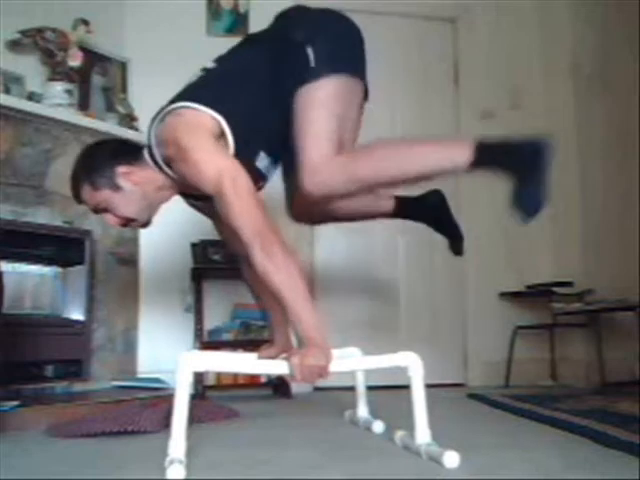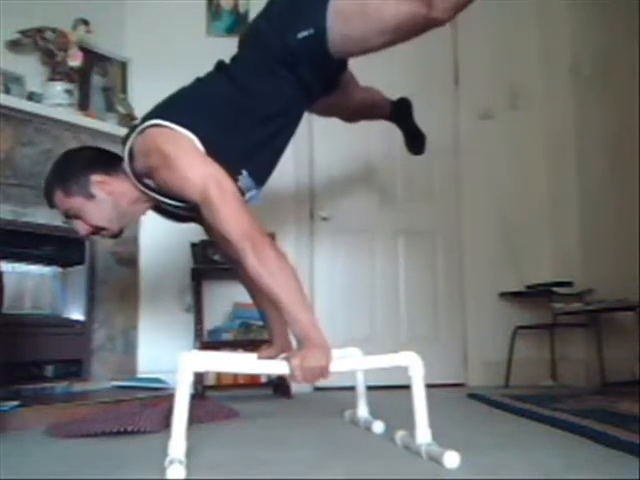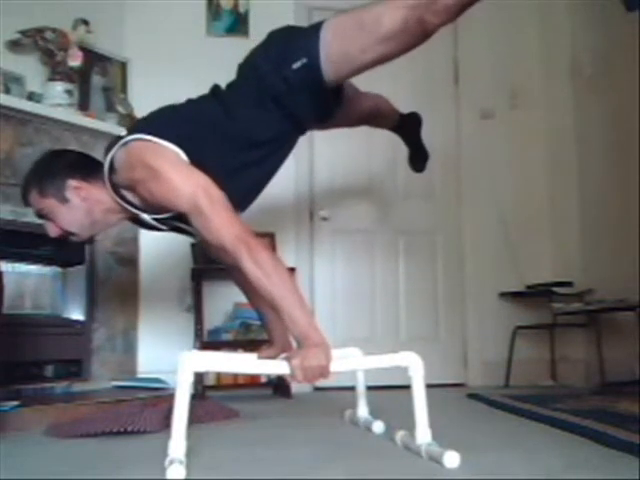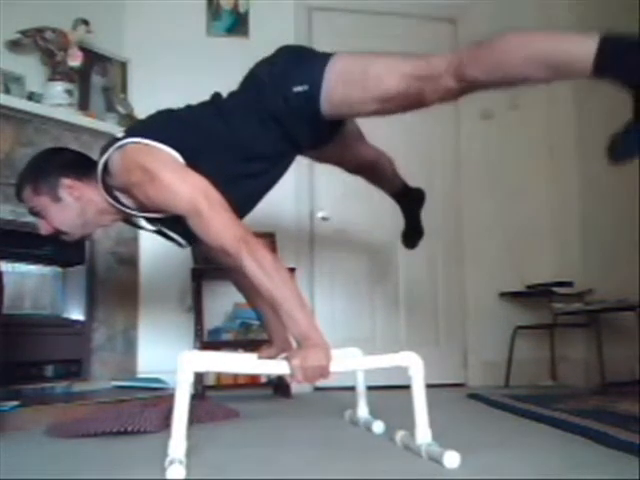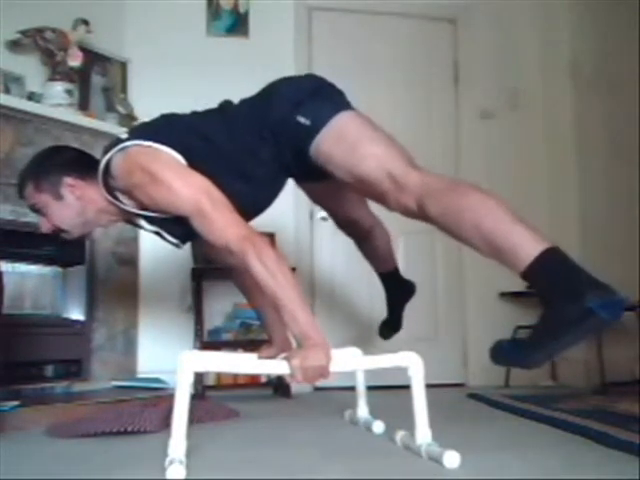
dt=1s
person 1, frame 1
left shoulder: (182, 148)
right shoulder: (178, 178)
left elbow: (262, 245)
right elbow: (248, 249)
left wrist: (316, 343)
right wrist: (282, 338)
left hip: (311, 41)
right hip: (283, 71)
left knee: (320, 183)
right knee: (306, 206)
left ankle: (497, 153)
right ankle: (423, 208)
person 1, frame 2
left shoulder: (161, 156)
right shoulder: (167, 196)
left elbow: (253, 247)
right elbow: (241, 254)
left wrist: (313, 342)
right wrist: (280, 339)
left hip: (294, 38)
right hip: (287, 64)
right knee: (352, 107)
right ankle: (397, 112)
person 1, frame 3
left shoulder: (144, 169)
right shoulder: (143, 206)
left elbow: (244, 248)
right elbow: (232, 257)
left wrist: (312, 341)
right wrist: (280, 338)
left hip: (290, 71)
right hip: (283, 98)
right knee: (360, 110)
right ankle: (404, 126)
person 1, frame 4
left shoulder: (136, 171)
right shoulder: (135, 206)
left elbow: (240, 246)
right elbow: (231, 257)
left wrist: (311, 339)
right wrist: (279, 338)
left hip: (290, 86)
right hip: (287, 116)
left knee: (442, 76)
right knee: (360, 158)
right ankle: (407, 199)
person 1, frame 5
left shoulder: (137, 171)
right shoulder: (134, 208)
left elbow: (245, 243)
right elbow: (233, 256)
left wrist: (312, 340)
right wrist: (278, 337)
left hip: (295, 111)
right hip: (289, 140)
left knee: (410, 190)
right knee: (355, 218)
left ankle: (572, 290)
right ankle: (396, 287)
